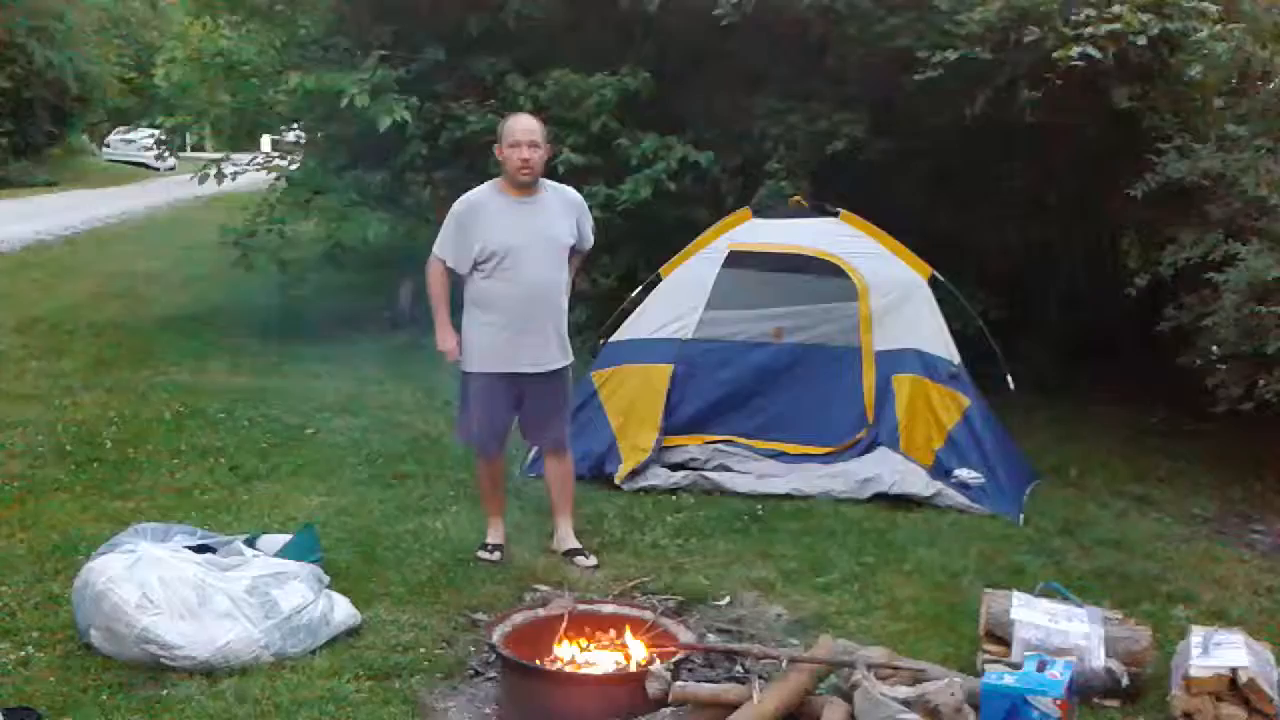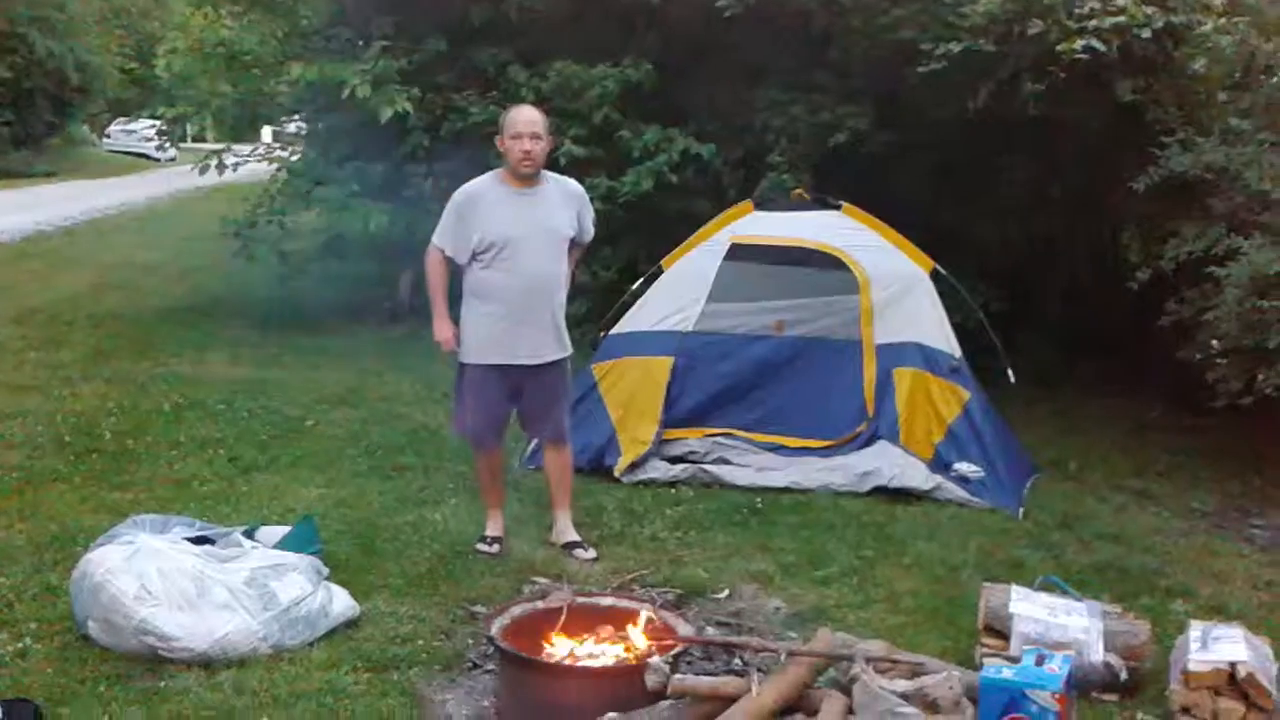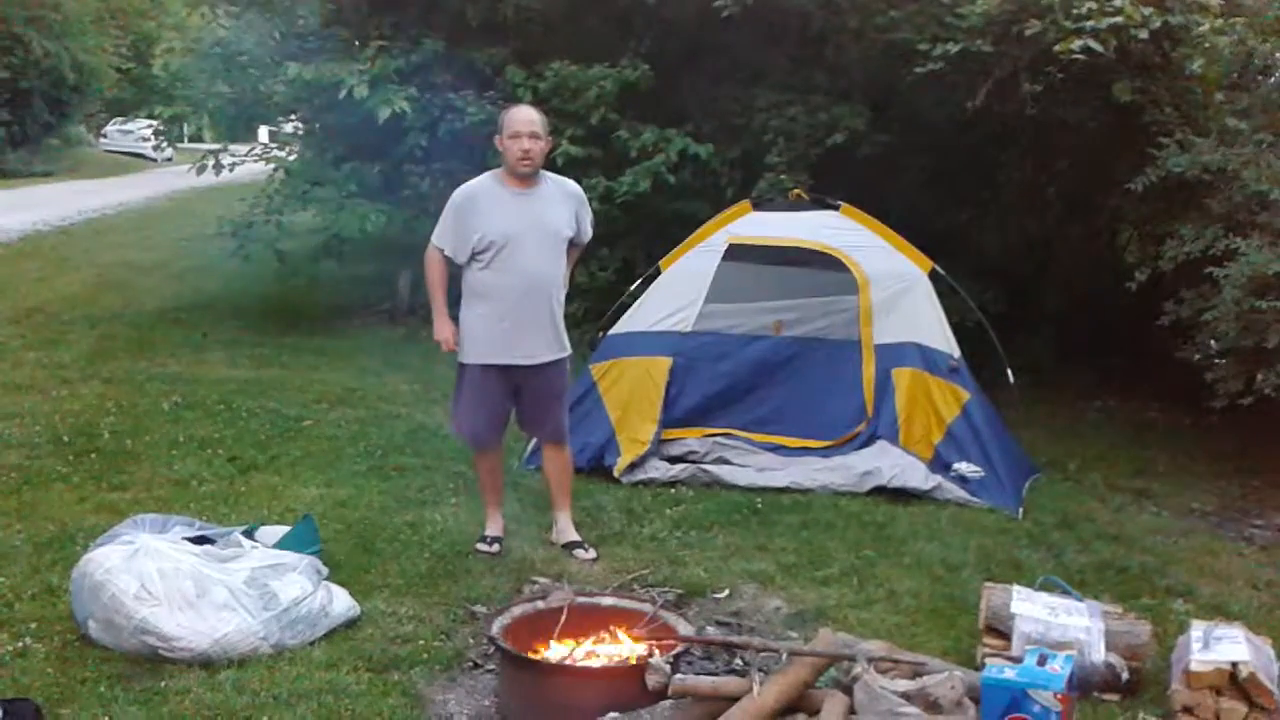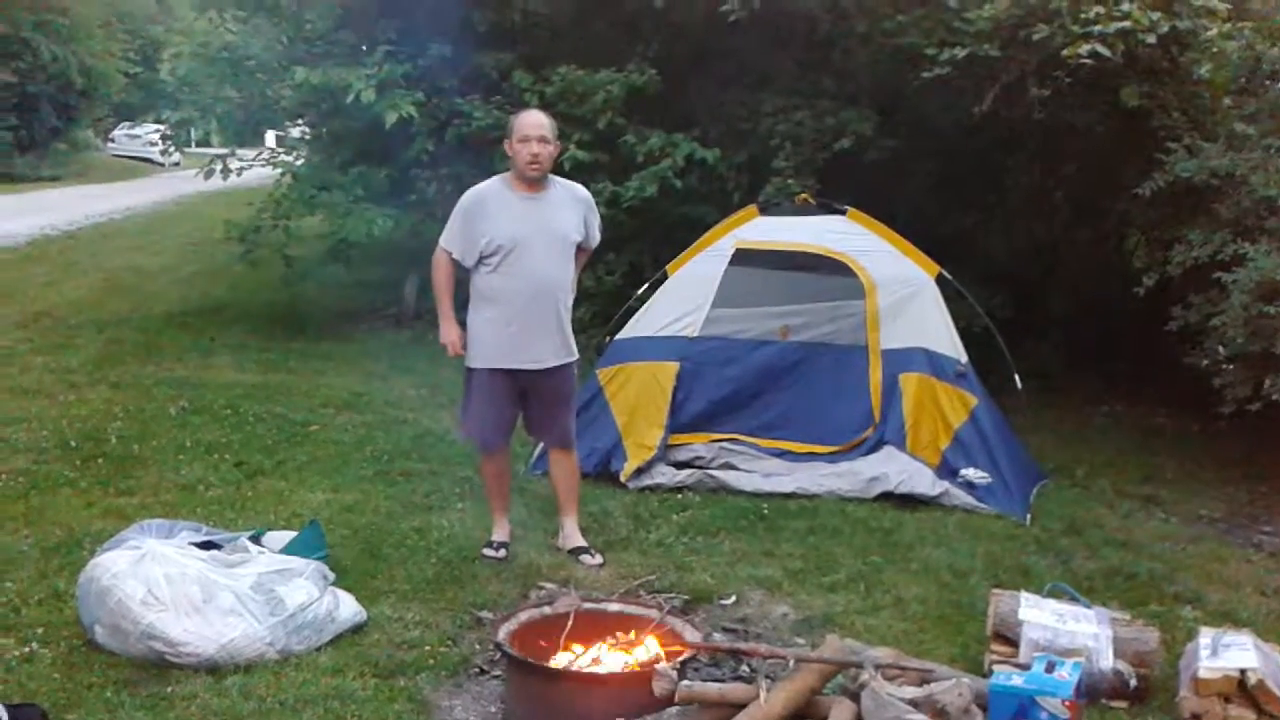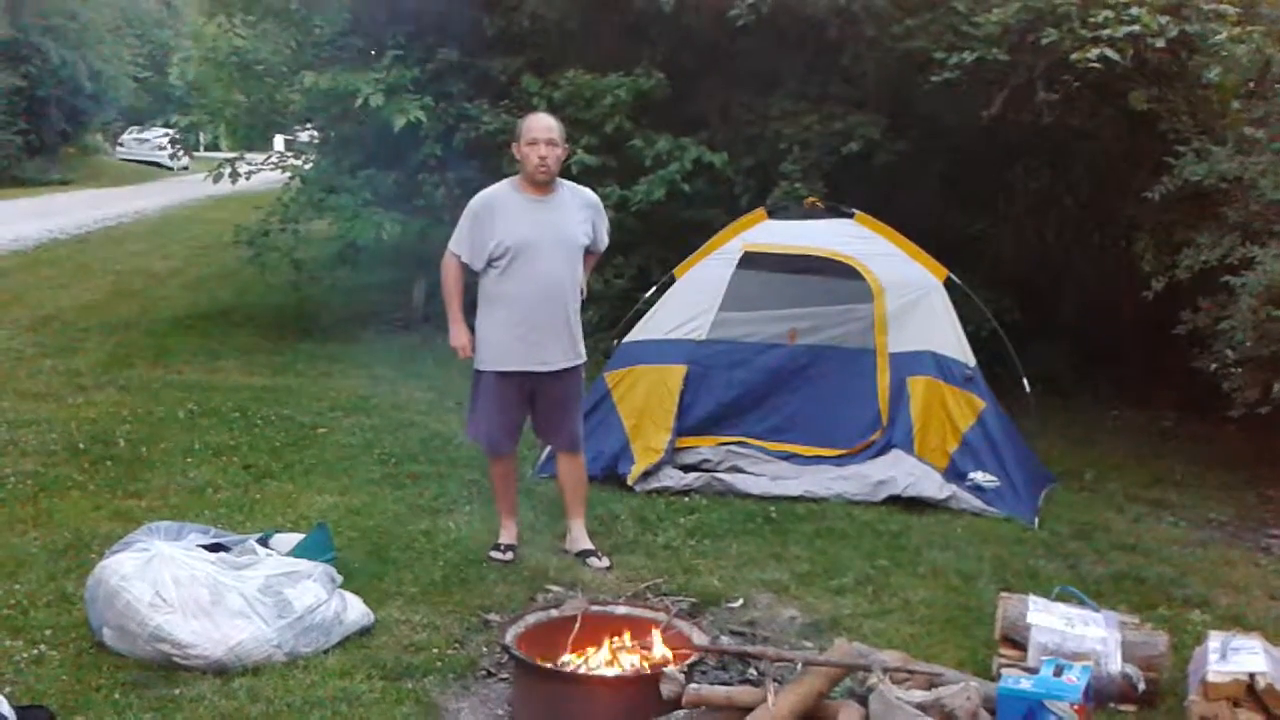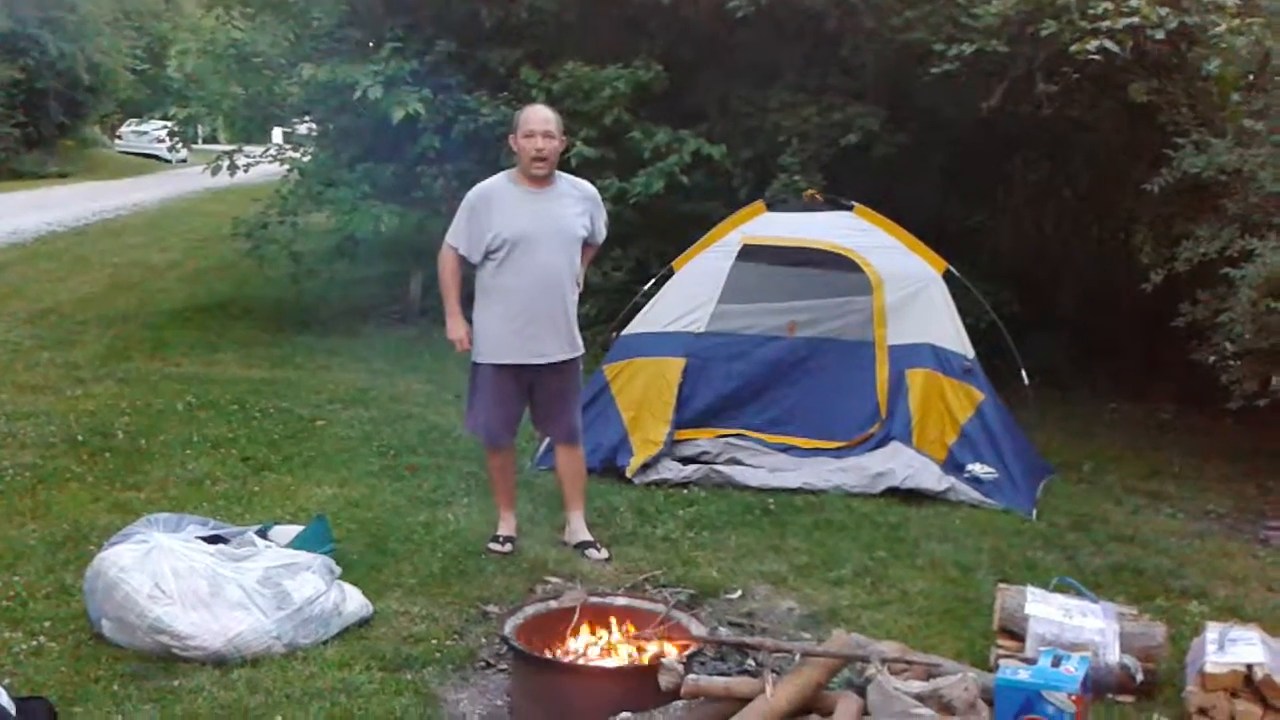
dt=0.3s
person 1, frame 1
left shoulder: (569, 202)
right shoulder: (472, 207)
right elbow: (437, 267)
right wrist: (444, 329)
left hip: (550, 353)
right hip: (489, 356)
left knee: (556, 444)
right knee: (488, 446)
left ankle: (564, 533)
right ankle: (495, 529)
person 1, frame 2
left shoulder: (570, 193)
right shoulder: (472, 196)
right elbow: (436, 255)
right wrist: (441, 318)
left hip: (548, 345)
right hip: (486, 347)
left knee: (556, 435)
right knee: (486, 438)
left ankle: (564, 525)
right ankle: (494, 521)
person 1, frame 3
left shoulder: (568, 194)
right shoulder: (471, 196)
right elbow: (435, 255)
right wrist: (440, 317)
left hip: (547, 344)
right hip: (485, 346)
left knee: (555, 436)
right knee: (485, 438)
left ankle: (564, 525)
right ankle: (494, 521)
person 1, frame 4
left shoulder: (577, 198)
right shoulder: (480, 200)
right elbow: (443, 258)
right wrist: (447, 320)
left hip: (555, 349)
right hip: (493, 350)
left knee: (562, 440)
right knee: (492, 442)
left ankle: (570, 530)
right ankle: (500, 526)
person 1, frame 5
left shoulder: (586, 202)
right shoulder: (489, 203)
right elbow: (453, 262)
right wrist: (456, 324)
left hip: (563, 352)
right hip: (502, 354)
left knee: (569, 443)
right knee: (499, 445)
left ankle: (577, 533)
right ankle: (507, 529)
person 1, frame 6
left shoulder: (583, 195)
right shoulder: (486, 196)
right elbow: (450, 255)
right wrist: (454, 317)
left hip: (561, 344)
right hip: (499, 346)
left knee: (568, 435)
right knee: (497, 437)
left ankle: (576, 525)
right ankle: (506, 520)
